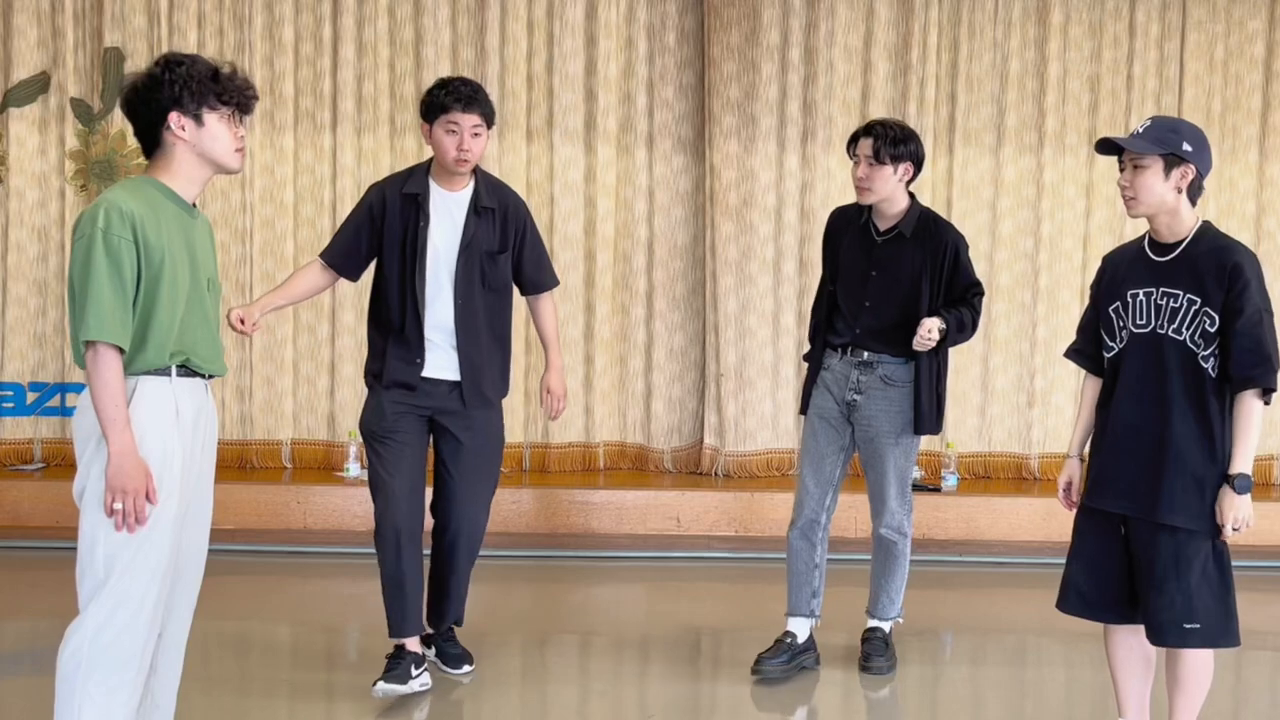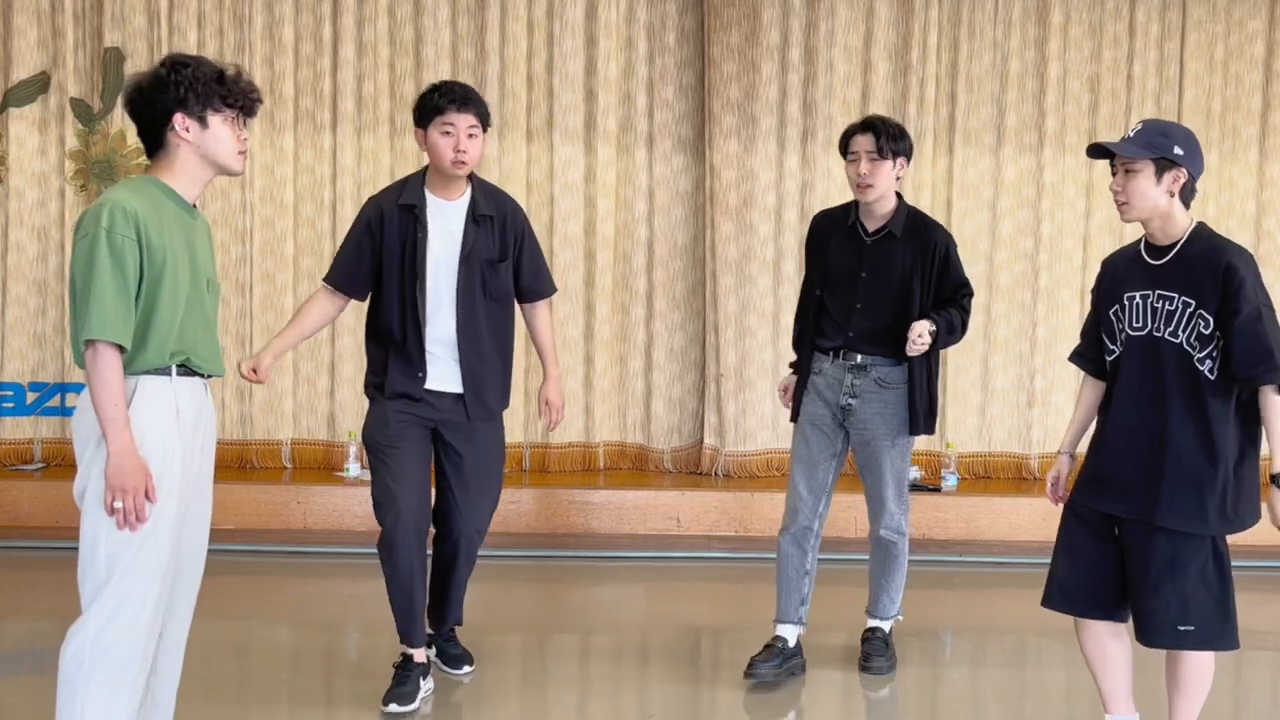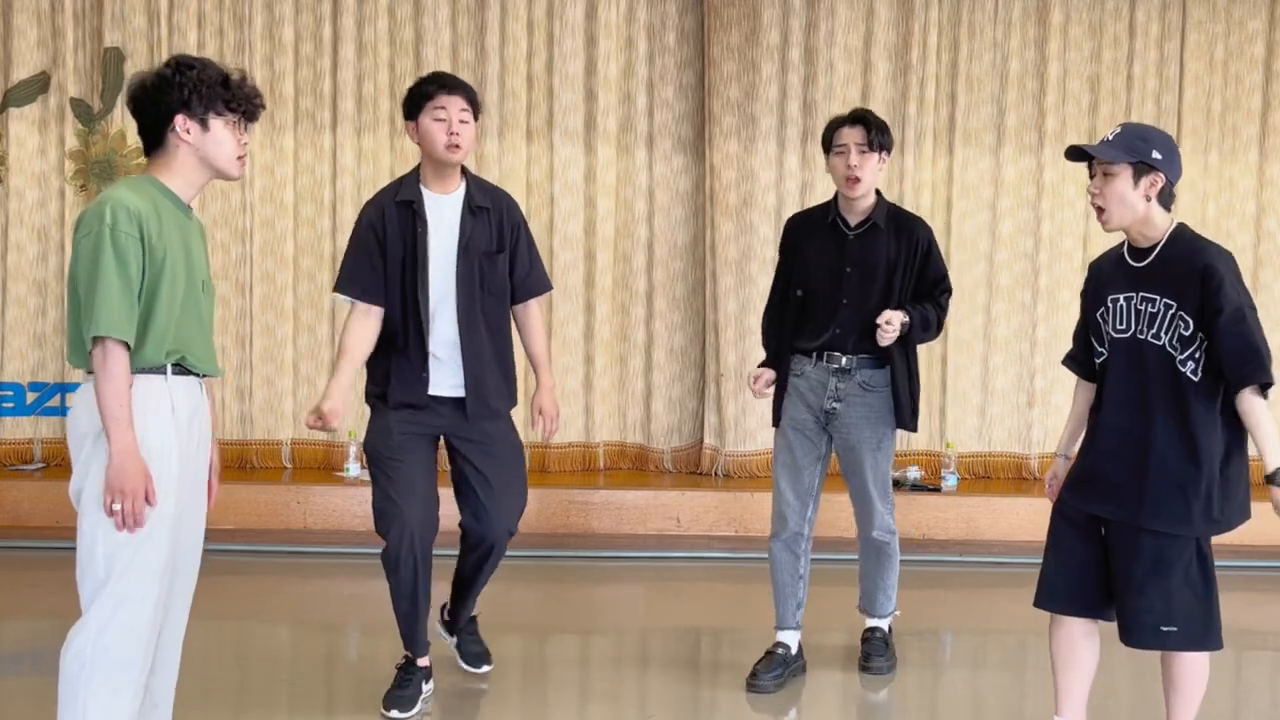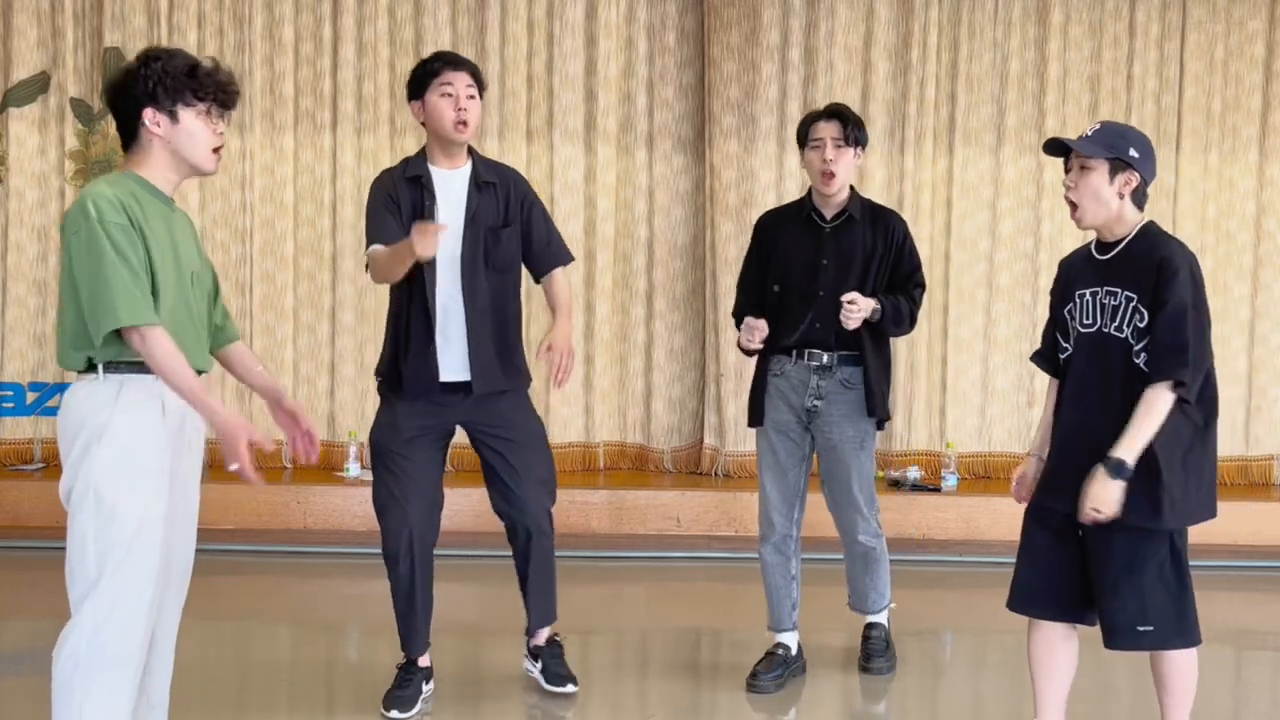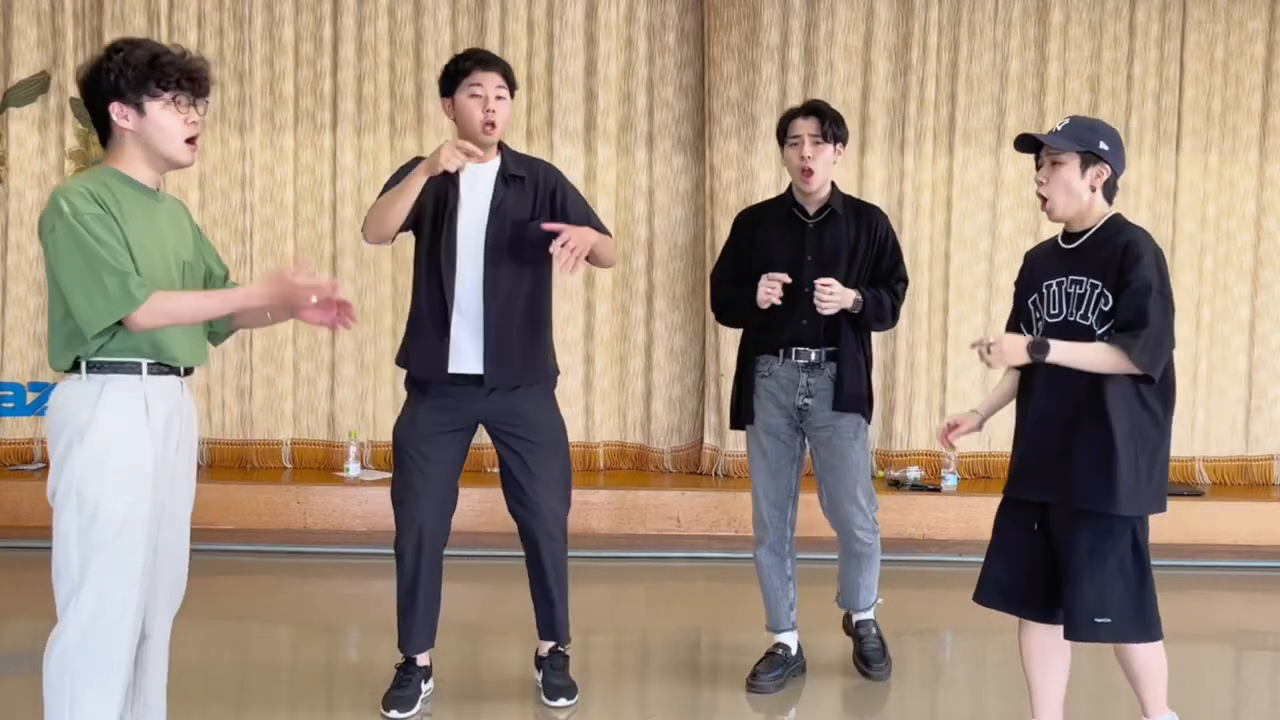
dt=0.2s
person 1, frame 1
left shoulder: (196, 221)
right shoulder: (118, 212)
right elbow: (101, 341)
right wrist: (122, 449)
left hip: (195, 412)
right hip: (140, 413)
left knee: (172, 599)
right knee: (121, 603)
person 1, frame 2
left shoulder: (194, 221)
right shoulder: (121, 211)
right elbow: (101, 340)
right wrist: (121, 448)
left hip: (193, 412)
right hip: (140, 412)
left knee: (171, 599)
right knee: (123, 603)
person 1, frame 3
left shoulder: (187, 222)
right shoulder: (121, 209)
right elbow: (107, 338)
left wrist: (208, 438)
right wrist: (122, 449)
left hip: (186, 411)
right hip: (135, 410)
left knee: (168, 599)
right knee: (121, 603)
person 1, frame 4
left shoulder: (176, 218)
right shoulder: (102, 205)
left elbow: (217, 328)
right elbow: (137, 327)
left wrist: (279, 401)
right wrist: (219, 414)
left hip: (182, 409)
right hip: (124, 405)
left knee: (161, 597)
right knee: (113, 602)
person 1, frame 5
left shoulder: (174, 212)
right shoulder: (76, 202)
left elbow: (222, 315)
right elbow: (138, 309)
left wrist: (290, 308)
right wrist: (261, 291)
left hip: (169, 406)
right hip: (107, 407)
left knee: (157, 596)
right knee: (102, 604)
person 2, frame 1
left shoulder: (505, 206)
right shoulder: (389, 198)
left elbow: (538, 288)
right elbow: (329, 266)
left wrist: (554, 362)
right wrist: (261, 305)
left hip: (474, 388)
right hip: (400, 383)
left knee: (464, 516)
right knee: (396, 509)
left ankle: (442, 628)
right ankle: (407, 649)
person 2, frame 2
left shoulder: (504, 214)
right shoulder: (385, 211)
left elbow: (535, 299)
right elbow: (336, 292)
left wrist: (551, 374)
right wrist: (274, 349)
left hip: (476, 397)
right hip: (400, 395)
left knee: (465, 525)
right knee: (402, 520)
left ankle: (443, 627)
right ankle: (414, 657)
person 2, frame 3
left shoulder: (498, 209)
right shoulder: (384, 211)
left elbow: (526, 300)
right elbow: (363, 309)
left wrist: (545, 380)
right wrist: (338, 387)
left hip: (481, 398)
right hip: (403, 399)
left knee: (496, 522)
right knee: (406, 531)
left ankle: (459, 613)
right ankle: (417, 661)
person 2, frame 4
left shoulder: (508, 186)
right shoulder: (393, 186)
left elbow: (551, 266)
right elbow: (379, 262)
left wrist: (562, 327)
right wrist: (411, 246)
left hip: (497, 381)
right hip: (413, 388)
left knee: (532, 510)
right knee: (407, 527)
left ankle: (542, 639)
right ankle: (416, 661)
person 2, frame 5
left shoulder: (540, 179)
right shoulder: (422, 175)
left elbow: (610, 252)
right elbow: (373, 231)
left wrist: (586, 238)
right wrist: (428, 168)
left hip: (521, 379)
right hip: (438, 382)
left knee: (545, 516)
right knee: (419, 522)
left ankle: (553, 649)
right ankle: (416, 660)
person 3, frame 1
left shoulder: (1231, 265)
right shoulder: (1118, 266)
right wrist: (1075, 453)
left hip: (1189, 480)
right hip: (1115, 475)
left knee: (1185, 617)
right knee: (1117, 608)
person 3, frame 2
left shoulder: (1227, 267)
right shoulder: (1117, 269)
right wrist: (1067, 448)
left hip: (1191, 479)
right hip: (1111, 473)
left knee: (1185, 618)
right knee: (1090, 601)
person 3, frame 3
left shoulder: (1207, 267)
right shoulder: (1103, 272)
right wrist: (1064, 451)
left hip: (1176, 478)
right hip: (1100, 473)
left knee: (1176, 618)
right knee: (1068, 599)
person 3, frame 4
left shoulder: (1169, 262)
right shoulder: (1074, 269)
left elbow: (1172, 377)
left wrist: (1117, 465)
right wrist: (1037, 455)
left hip: (1143, 476)
right hip: (1069, 472)
left knee: (1156, 617)
right knee: (1046, 603)
person 3, frame 5
left shoulder: (1134, 250)
right shoulder: (1039, 260)
left elbow: (1140, 353)
left wrist: (1040, 349)
right wrist: (979, 414)
left hip: (1108, 463)
right hip: (1040, 464)
left knee: (1116, 606)
right knee: (1033, 601)
person 4, frame 1
left shoulder: (940, 238)
right shoulder: (841, 225)
left elbow: (969, 306)
left wrist: (940, 326)
right wrist: (816, 357)
left hip: (894, 383)
right hip: (833, 374)
left knee: (890, 517)
right knee: (809, 509)
left ankle: (879, 627)
right ankle: (799, 633)
person 4, frame 2
left shoulder: (929, 238)
right shoulder: (825, 228)
left elbow: (958, 307)
left wrist: (931, 329)
right wrist: (799, 366)
left hip: (888, 385)
right hip: (824, 379)
left knee: (888, 517)
right knee: (801, 513)
left ankle: (879, 627)
right ankle: (788, 637)
person 4, frame 3
left shoulder: (909, 233)
right shoulder: (802, 229)
left elbow: (936, 304)
left wrist: (905, 320)
right wrist: (771, 360)
left hip: (869, 386)
right hip: (803, 381)
left knee: (875, 517)
right knee: (790, 518)
left ankle: (878, 626)
right ankle: (787, 642)
person 4, frame 4
left shoulder: (885, 227)
right shoulder: (774, 226)
left elbow: (910, 302)
right elbow: (749, 296)
left wrist: (873, 308)
right wrist: (750, 327)
left hip: (848, 384)
right hip: (782, 380)
left knee: (858, 517)
right knee: (778, 520)
left ankle: (875, 620)
right ankle: (786, 642)
person 4, frame 5
left shoulder: (867, 222)
right shoulder: (755, 222)
left elbow: (892, 300)
right elbow: (722, 297)
left wrist: (852, 299)
right wrist: (754, 297)
left hip: (837, 381)
right hip: (769, 381)
left knee: (855, 515)
right knee: (771, 521)
left ankle: (861, 617)
right ankle: (785, 642)
